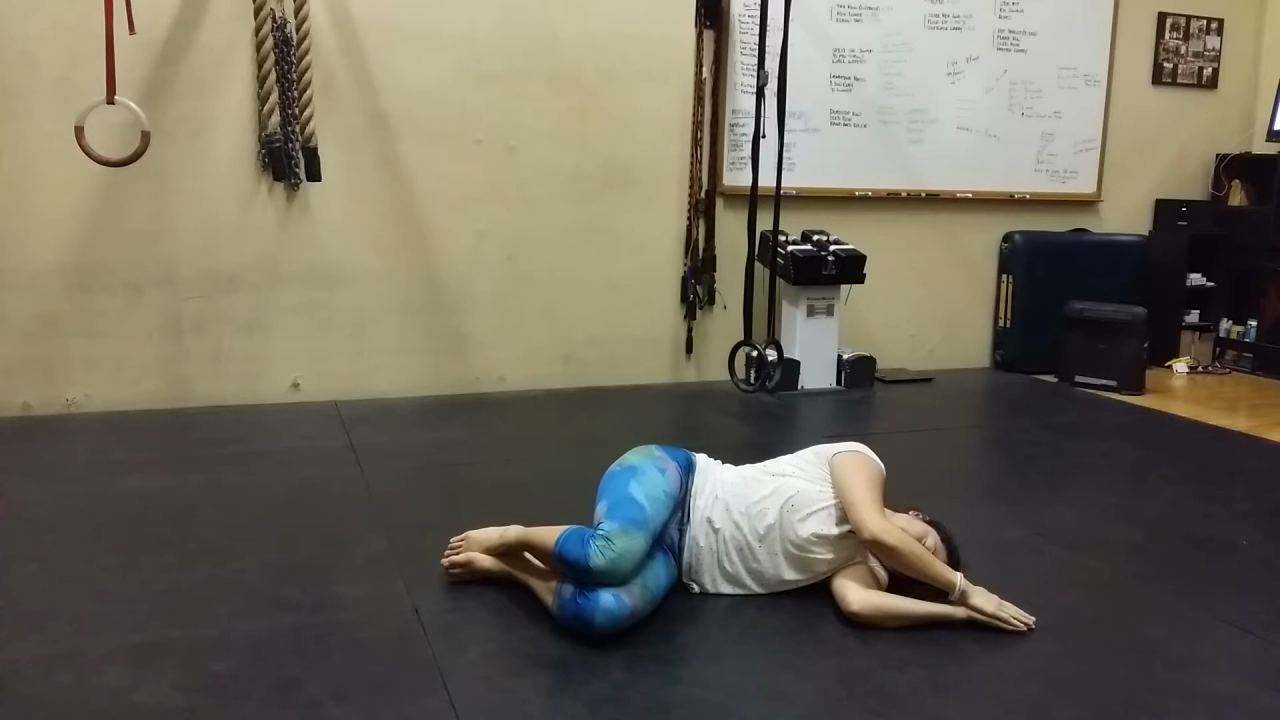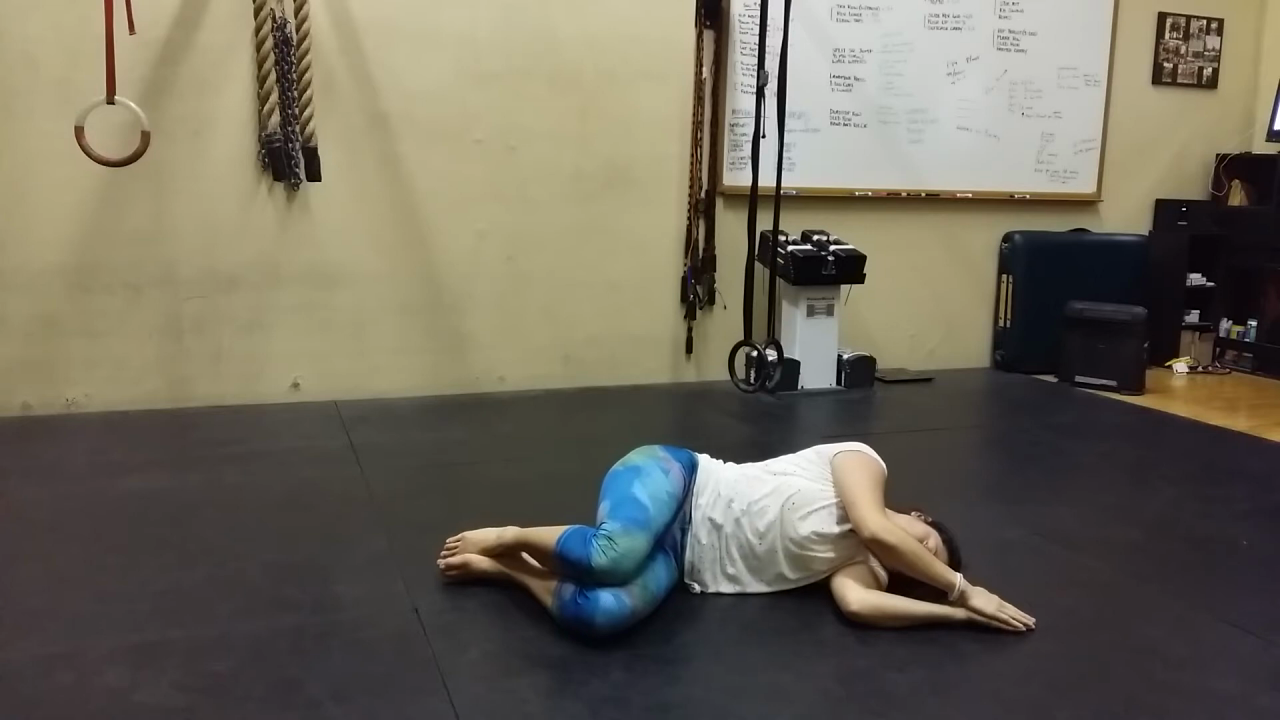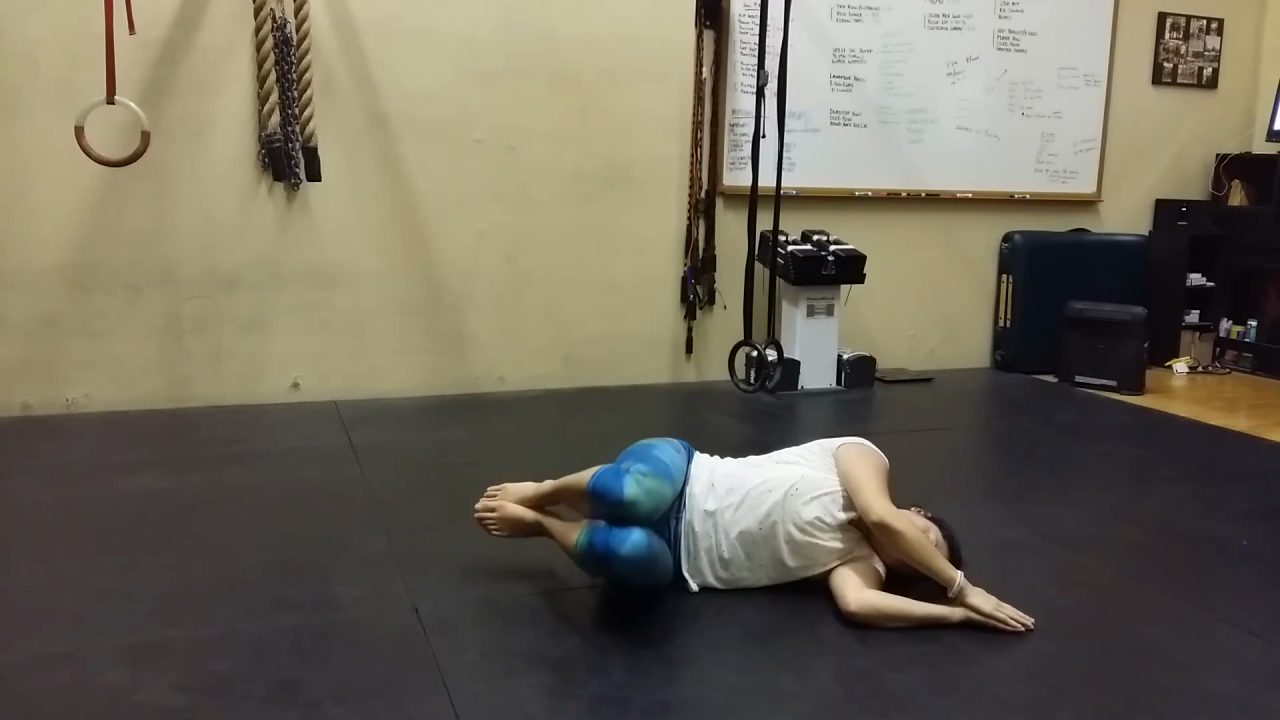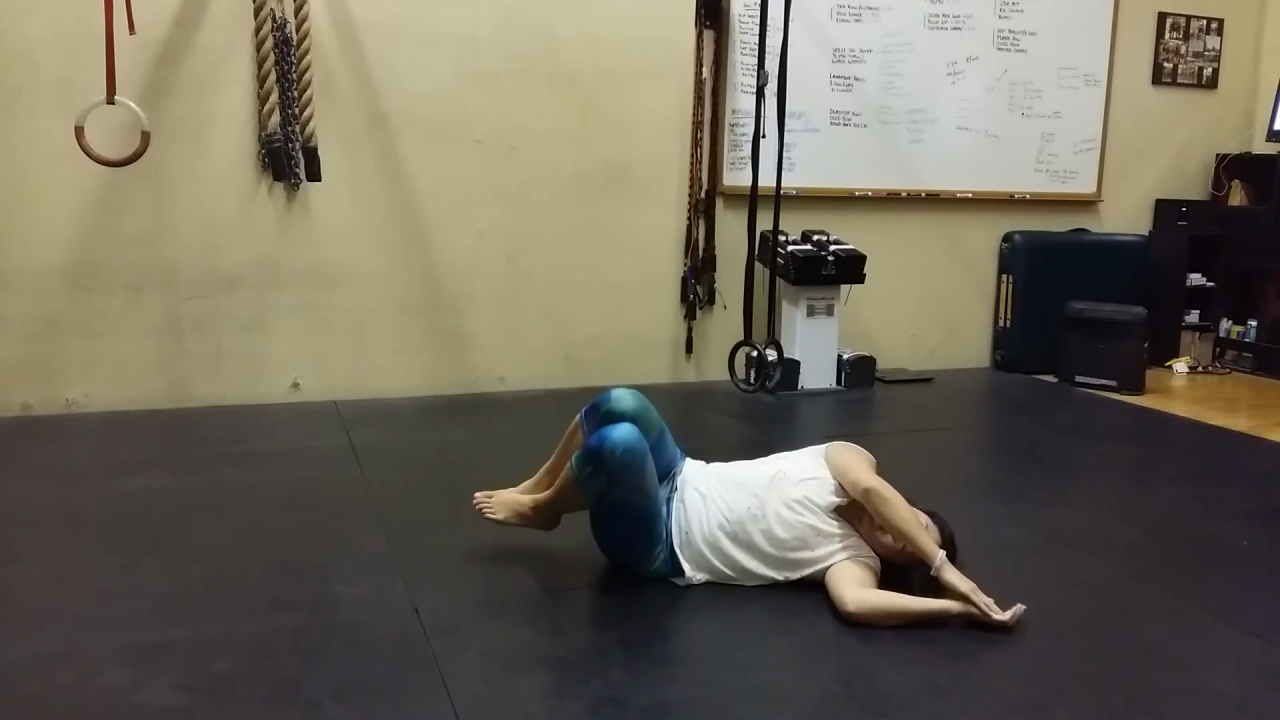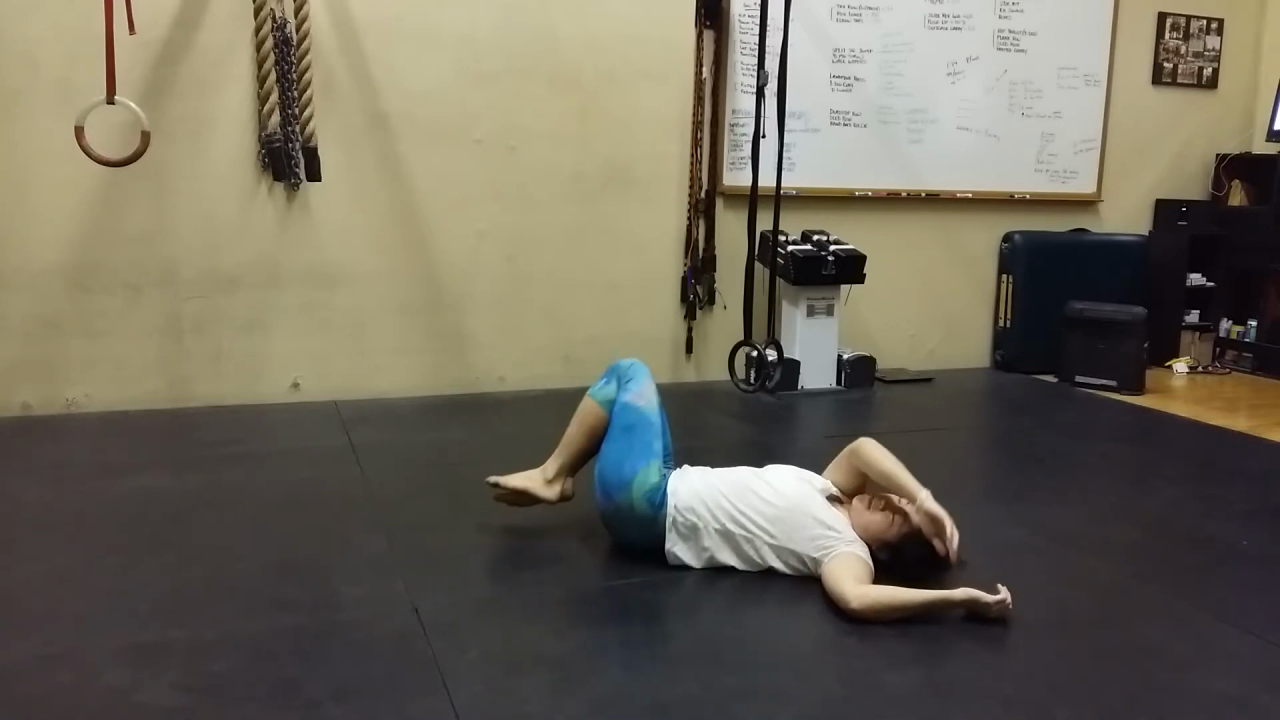
dt=1s
person 1, frame 1
left shoulder: (860, 564)
right shoulder: (859, 460)
left elbow: (858, 604)
right elbow: (875, 528)
left wrist: (959, 611)
right wrist: (963, 586)
left hip: (683, 560)
right hip: (671, 480)
left knee: (602, 613)
right knee: (608, 557)
left ankle: (505, 565)
right ankle: (514, 536)
person 1, frame 2
left shoulder: (860, 563)
right shoulder: (862, 461)
left elbow: (858, 605)
right elbow: (877, 528)
left wrist: (957, 612)
right wrist: (963, 588)
left hip: (683, 562)
right hip: (673, 480)
left knee: (603, 614)
right knee: (611, 557)
left ankle: (505, 567)
right ankle: (512, 538)
person 1, frame 3
left shoulder: (861, 560)
right shoulder: (863, 455)
left elbow: (857, 604)
right elbow: (882, 516)
left wrist: (958, 614)
right wrist: (963, 588)
left hip: (675, 562)
right hip: (678, 478)
left knee: (634, 552)
right knee: (635, 497)
left ankle: (541, 524)
right ankle: (542, 495)
person 1, frame 4
left shoulder: (855, 557)
right shoulder: (849, 462)
left elbow: (856, 603)
right elbow: (873, 489)
left wrist: (958, 604)
right wrist: (944, 565)
left hip: (659, 551)
right hip: (677, 481)
left knee: (620, 443)
right knee: (621, 406)
left ankle: (539, 510)
right ankle: (538, 489)
person 1, frame 5
left shoulder: (848, 549)
right shoulder: (831, 493)
left elbow: (857, 599)
right elbow: (862, 450)
left wrist: (959, 597)
right wrist: (926, 499)
left hip: (650, 508)
right hip: (673, 485)
left knee: (629, 375)
right knee: (629, 371)
left ankle: (551, 477)
right ankle: (554, 476)
